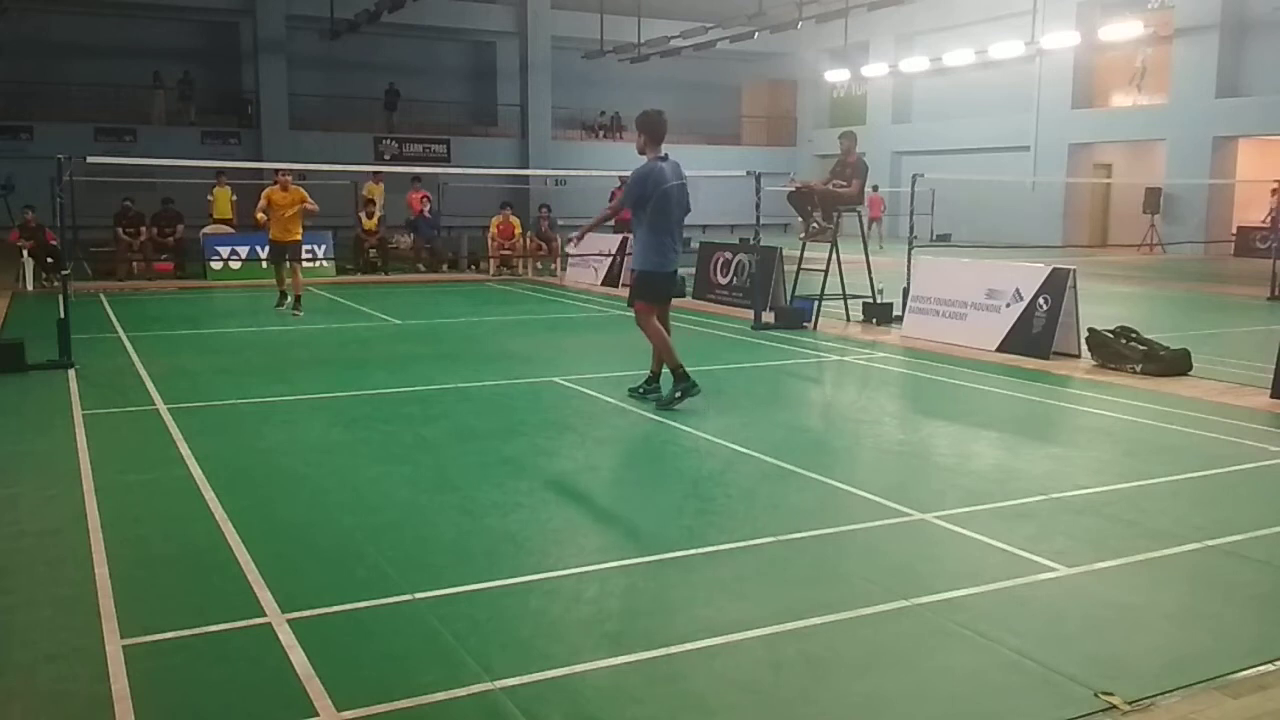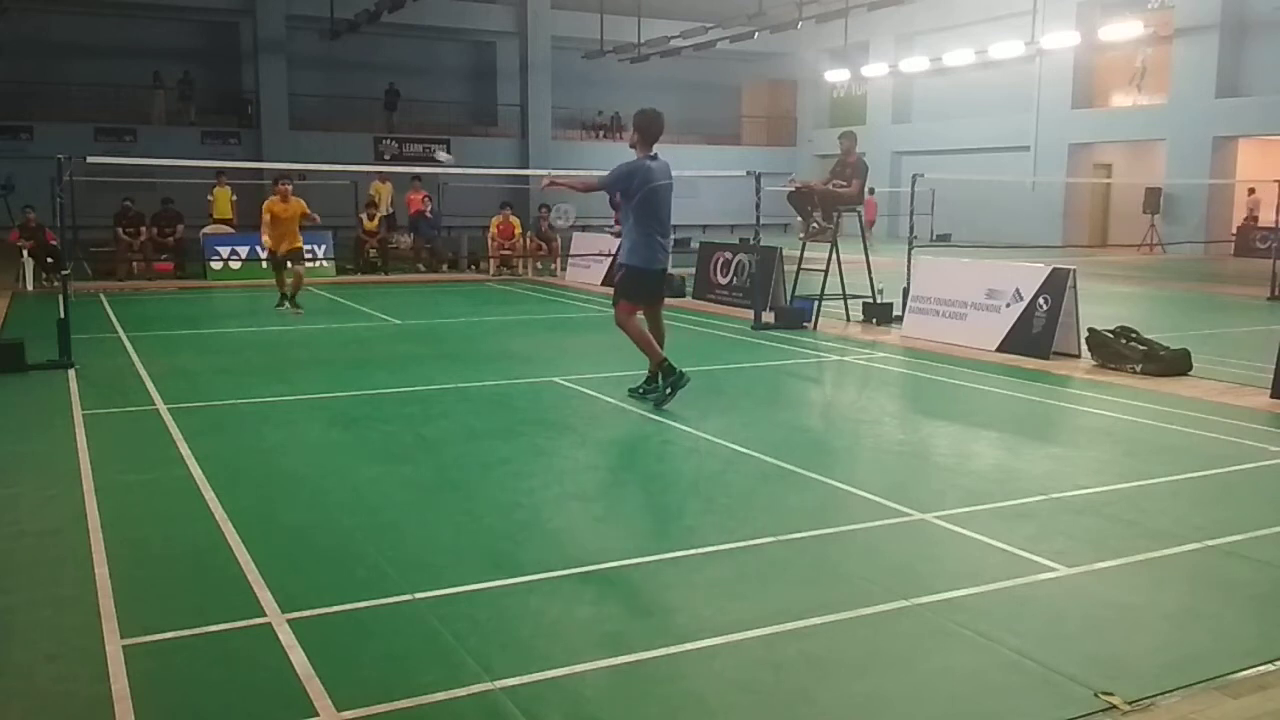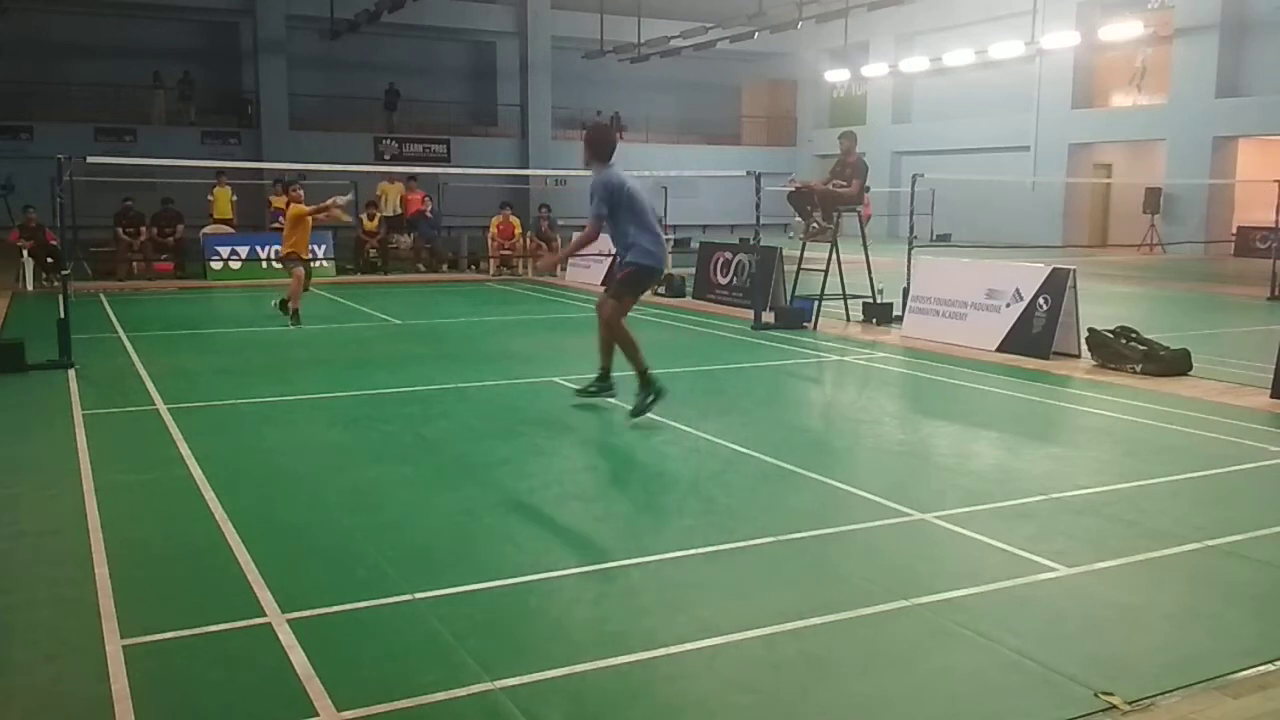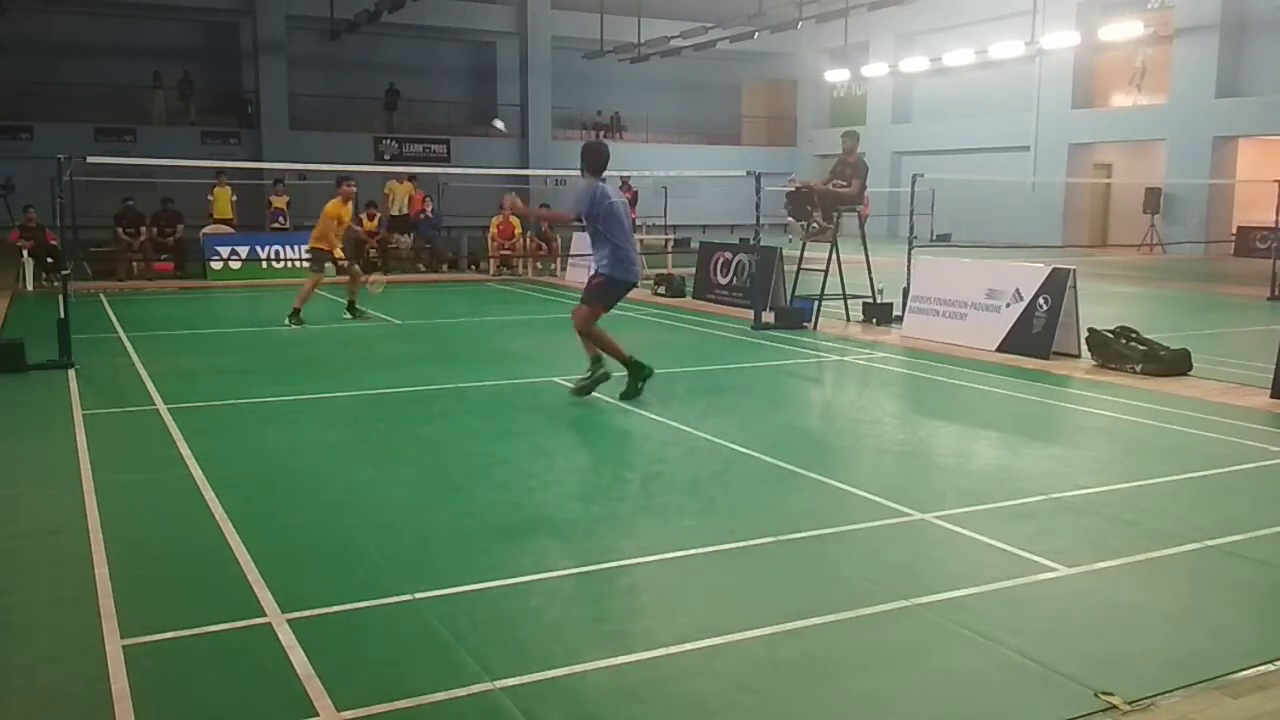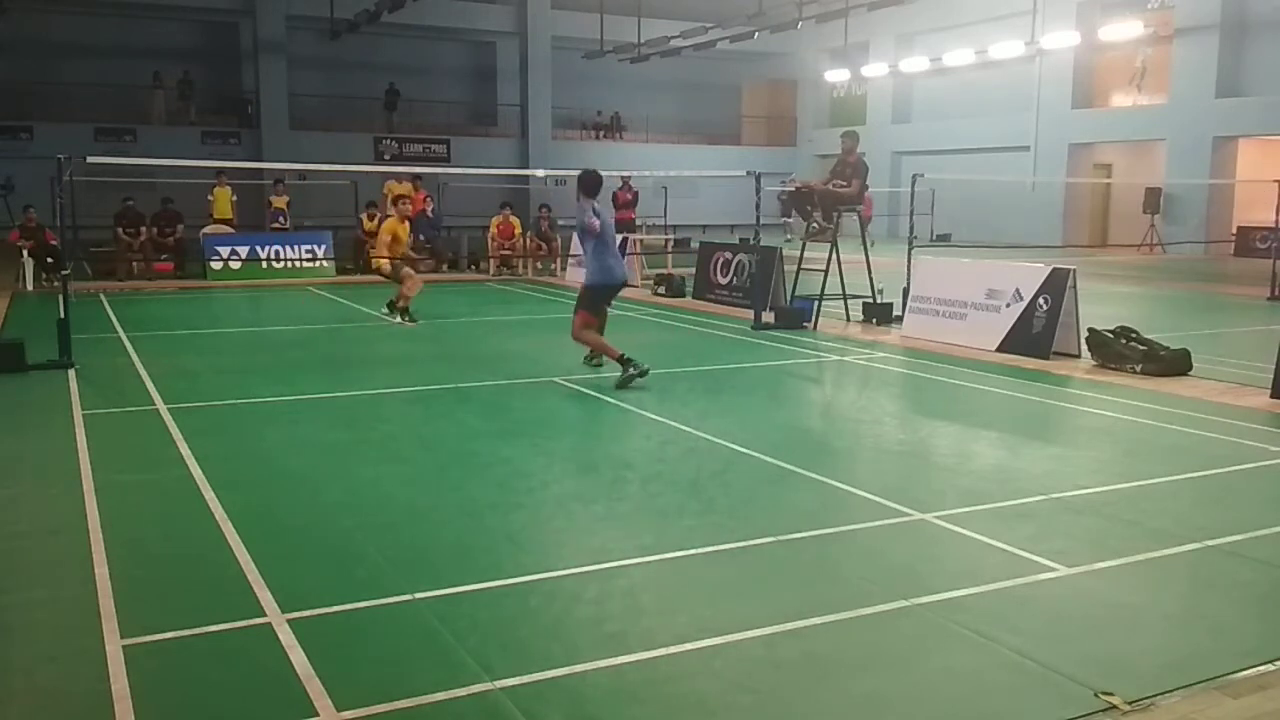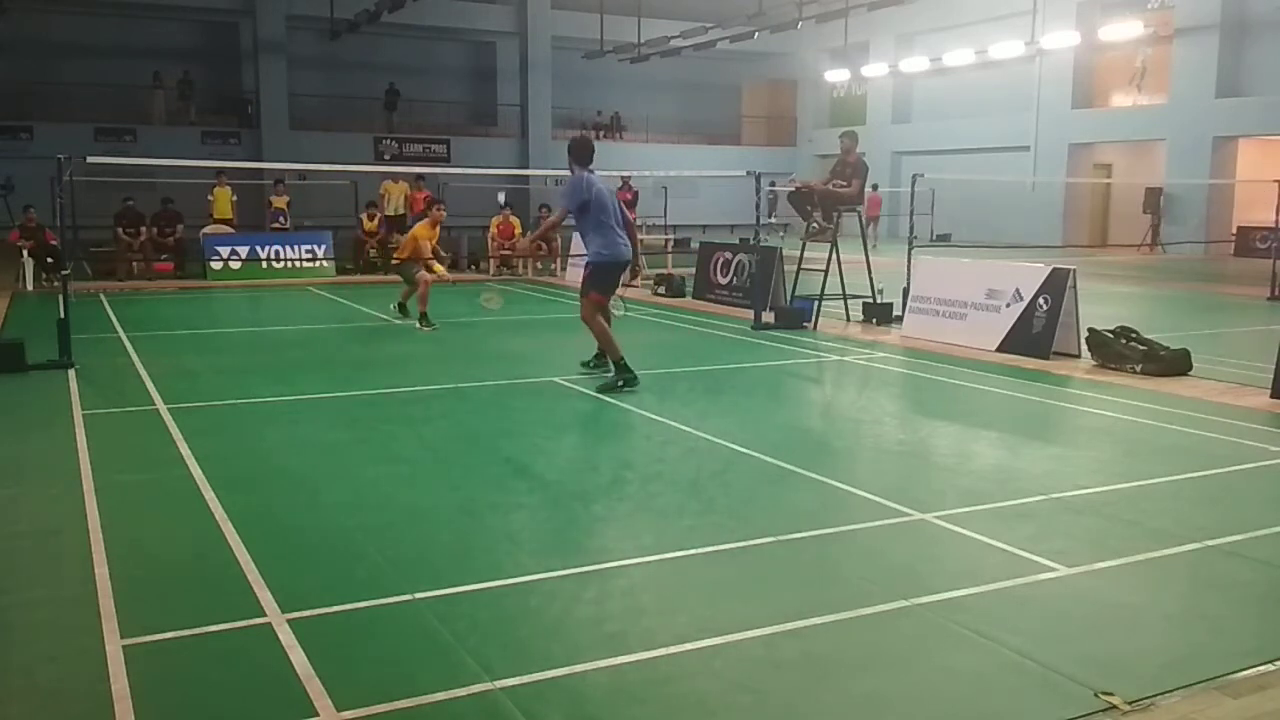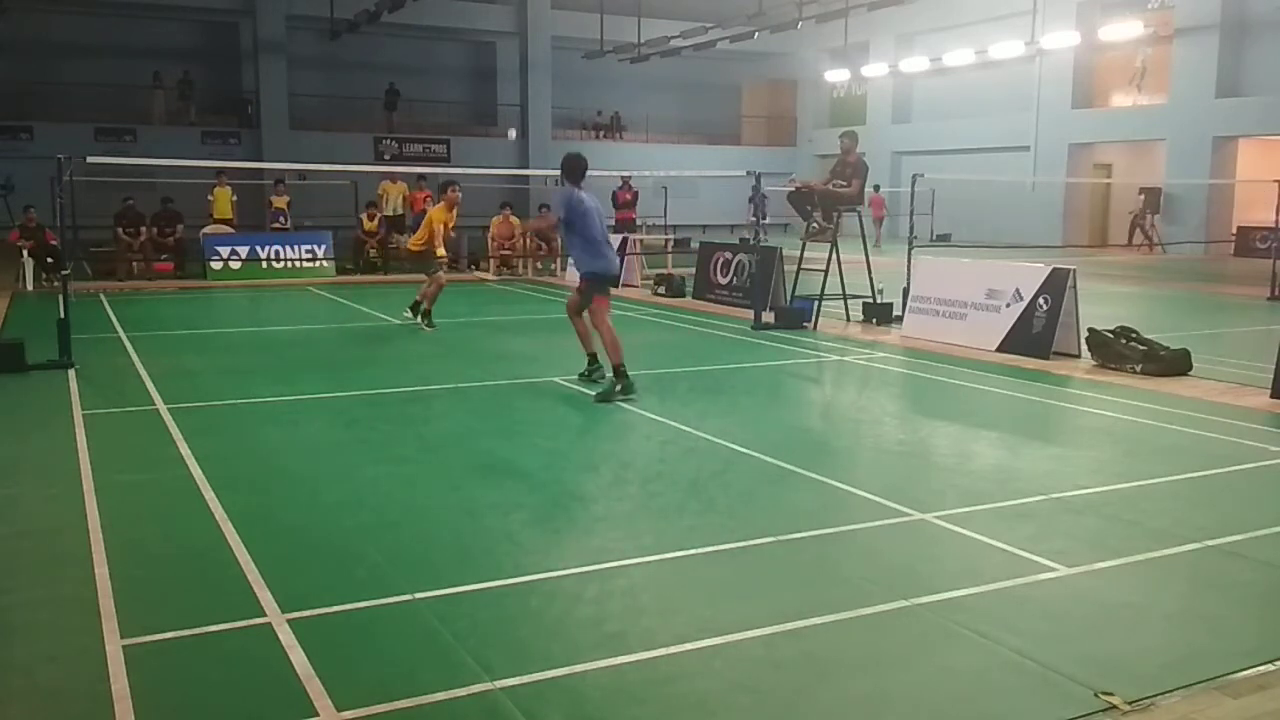
dt=0.5s
person 1, frame 1
left shoulder: (644, 174)
right shoulder: (676, 169)
left elbow: (613, 210)
right elbow: (685, 209)
left wrist: (582, 232)
left hip: (649, 260)
right hip: (670, 258)
left knee: (645, 318)
right knee: (660, 317)
left ankle: (682, 379)
right ankle: (653, 381)
person 1, frame 2
left shoulder: (632, 169)
right shoulder: (664, 168)
left elbow: (591, 186)
left wrist: (555, 181)
left hip: (637, 257)
right hip: (659, 256)
left knee: (625, 317)
right knee: (653, 316)
left ankle: (670, 371)
right ankle: (654, 379)
person 1, frame 3
left shoulder: (602, 181)
right shoulder: (617, 177)
left elbow: (592, 232)
left wrist: (557, 259)
left hip: (642, 257)
right hip: (641, 254)
left knee: (611, 317)
right knee: (604, 307)
left ankle: (648, 384)
right ankle: (604, 379)
person 1, frame 4
left shoulder: (591, 190)
right shoulder: (613, 192)
left elbow: (567, 218)
left wrist: (525, 211)
left hip: (613, 270)
right hip: (624, 269)
left knee: (582, 321)
right knee: (581, 318)
left ankle: (635, 367)
right ankle: (596, 367)
person 1, frame 5
left shoulder: (585, 208)
right shoulder: (600, 212)
left elbow: (594, 223)
left wrist: (593, 225)
left hip: (599, 277)
right hip: (617, 275)
left knee: (579, 332)
right knee: (598, 307)
left ankle: (629, 364)
right ankle: (596, 353)
person 1, frame 6
left shoulder: (577, 182)
right shoulder: (602, 184)
left elbow: (559, 218)
right elbow: (629, 222)
left wrist: (531, 240)
right wrist: (635, 259)
left hip: (603, 256)
right hip: (620, 253)
left knee: (589, 314)
right knee: (599, 305)
left ankle: (624, 371)
right ankle: (602, 356)
person 1, frame 7
left shoulder: (567, 195)
right shoulder: (585, 199)
left elbow: (550, 223)
left hip: (597, 270)
right hip: (600, 268)
left knee: (600, 322)
right knee: (572, 308)
left ankle: (621, 379)
right ankle: (593, 364)
